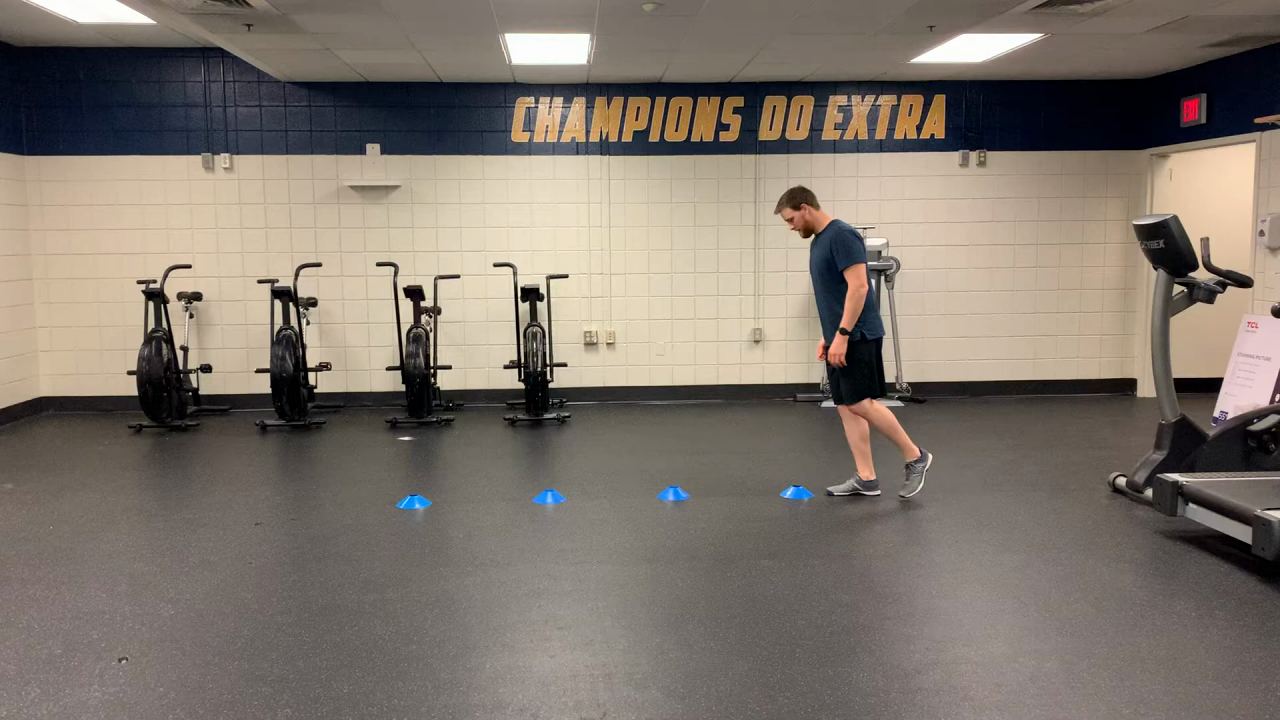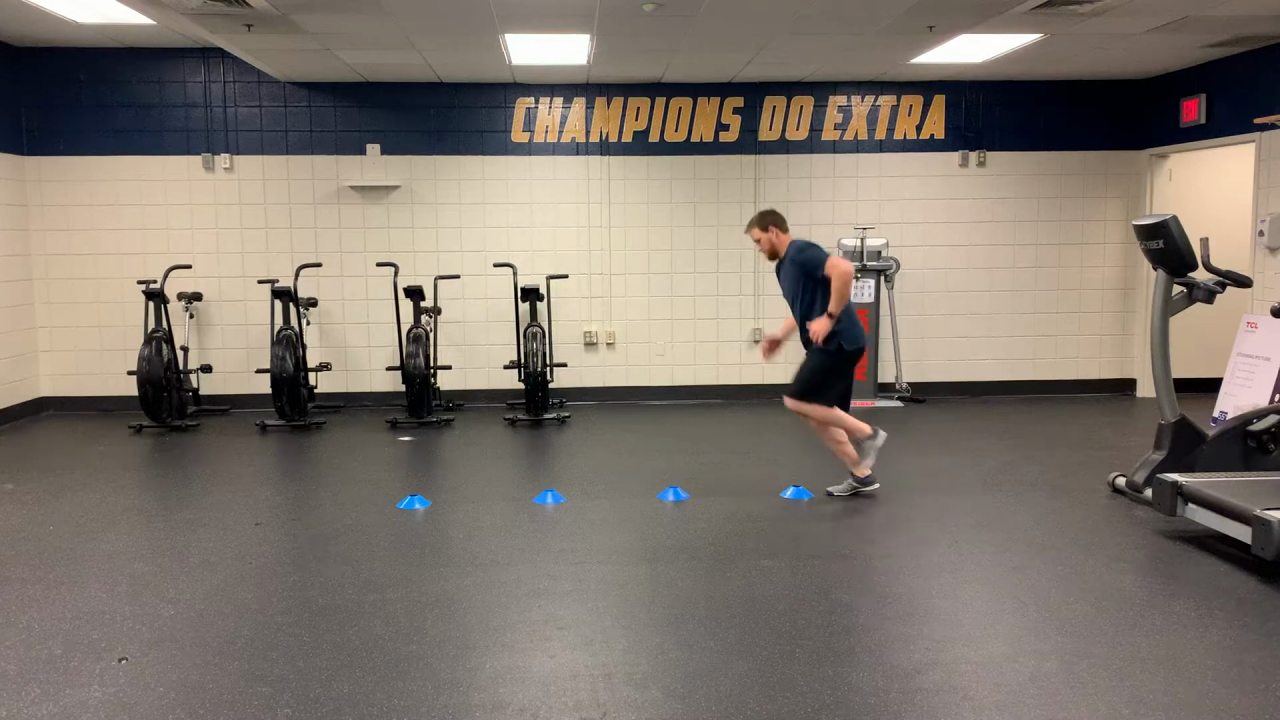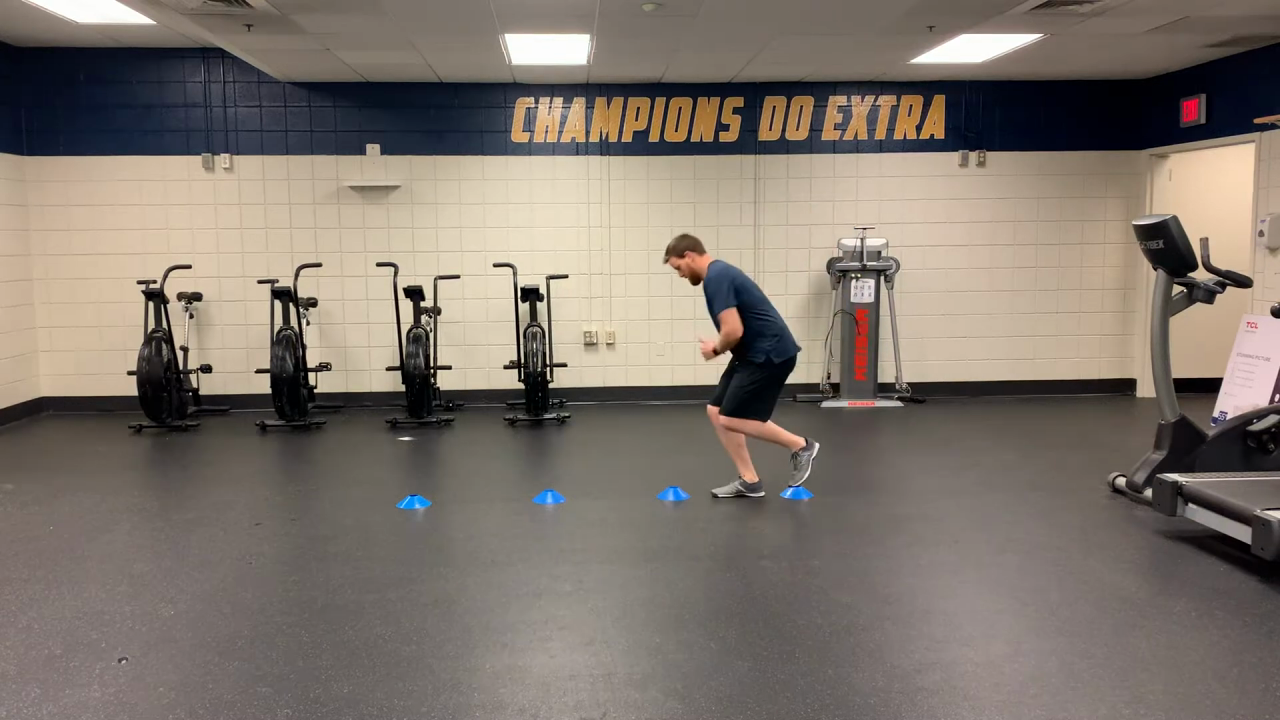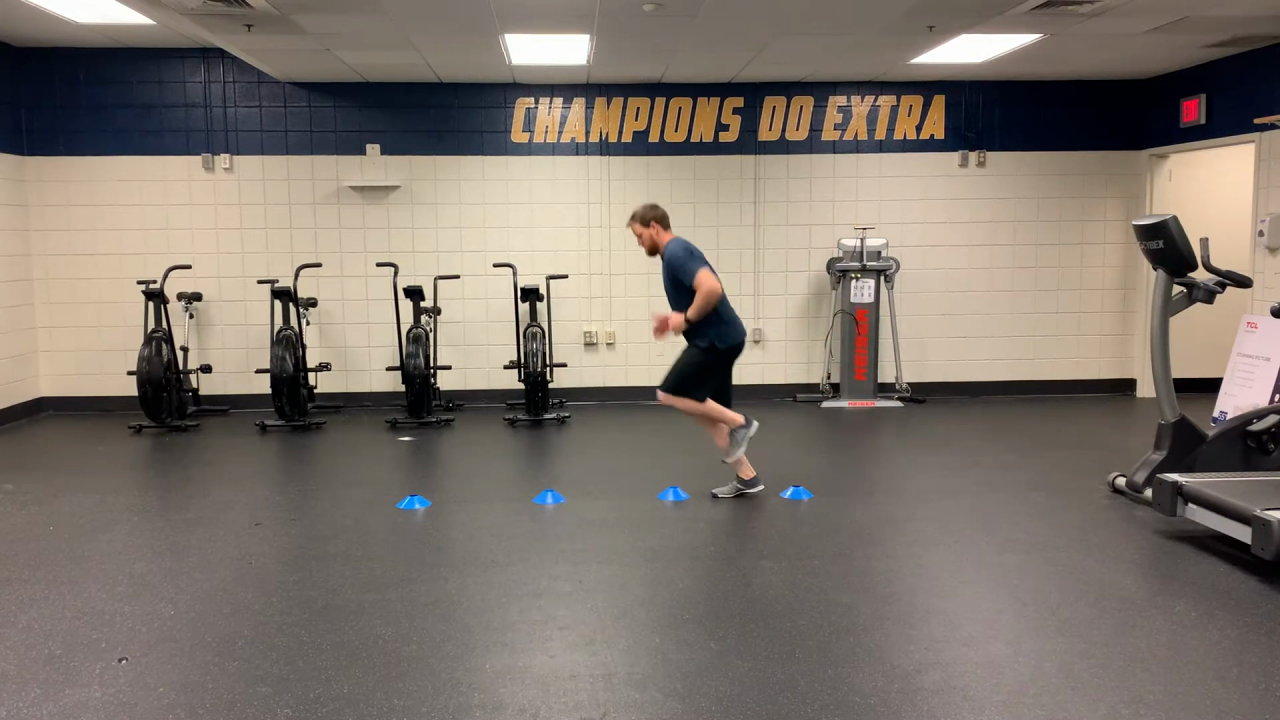
dt=0.7s
person 1, frame 1
left shoulder: (841, 235)
right shoulder: (820, 240)
left elbow: (859, 286)
left wrist: (843, 335)
right wrist: (827, 338)
left hip: (856, 336)
right hip: (839, 338)
left knee: (860, 404)
right knee: (846, 407)
left ankle: (916, 457)
right ankle: (866, 479)
person 1, frame 2
left shoulder: (801, 253)
right shoulder: (785, 265)
left elbow: (844, 270)
left wrist: (830, 318)
right wrist: (780, 336)
left hip: (839, 342)
right hip: (827, 344)
left knee: (797, 401)
right knee: (817, 414)
left ankle: (864, 433)
right ankle: (862, 475)
person 1, frame 3
left shoulder: (716, 279)
right shoulder: (721, 272)
left elbow: (733, 331)
right elbow: (746, 318)
left wrist: (714, 349)
left hip: (769, 355)
right hip: (759, 353)
left knee: (732, 418)
right knee: (716, 412)
left ankle: (801, 446)
right ankle: (749, 481)
person 1, frame 4
left shoulder: (676, 254)
right shoulder: (675, 252)
left elbow: (712, 288)
left wrist: (686, 318)
right wrist: (674, 318)
left hip: (716, 340)
right hip: (716, 339)
left knee: (669, 394)
right knee: (704, 410)
left ankle: (738, 423)
right ankle: (747, 477)
